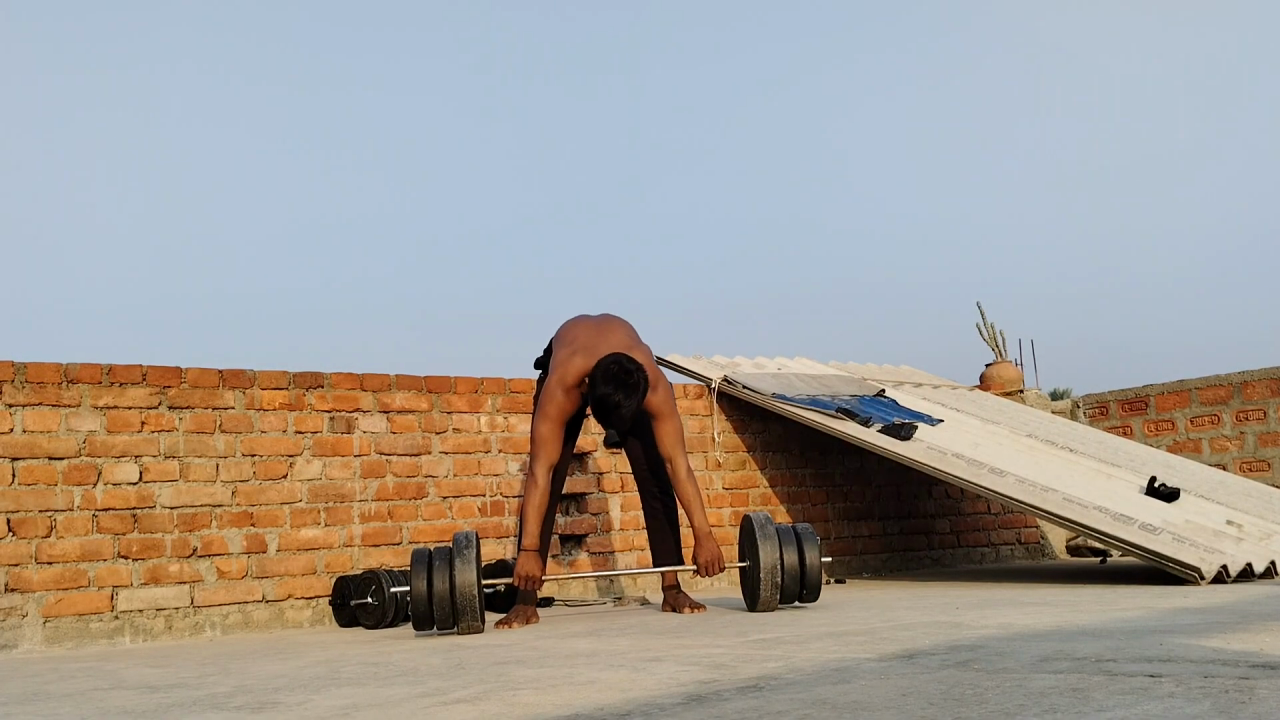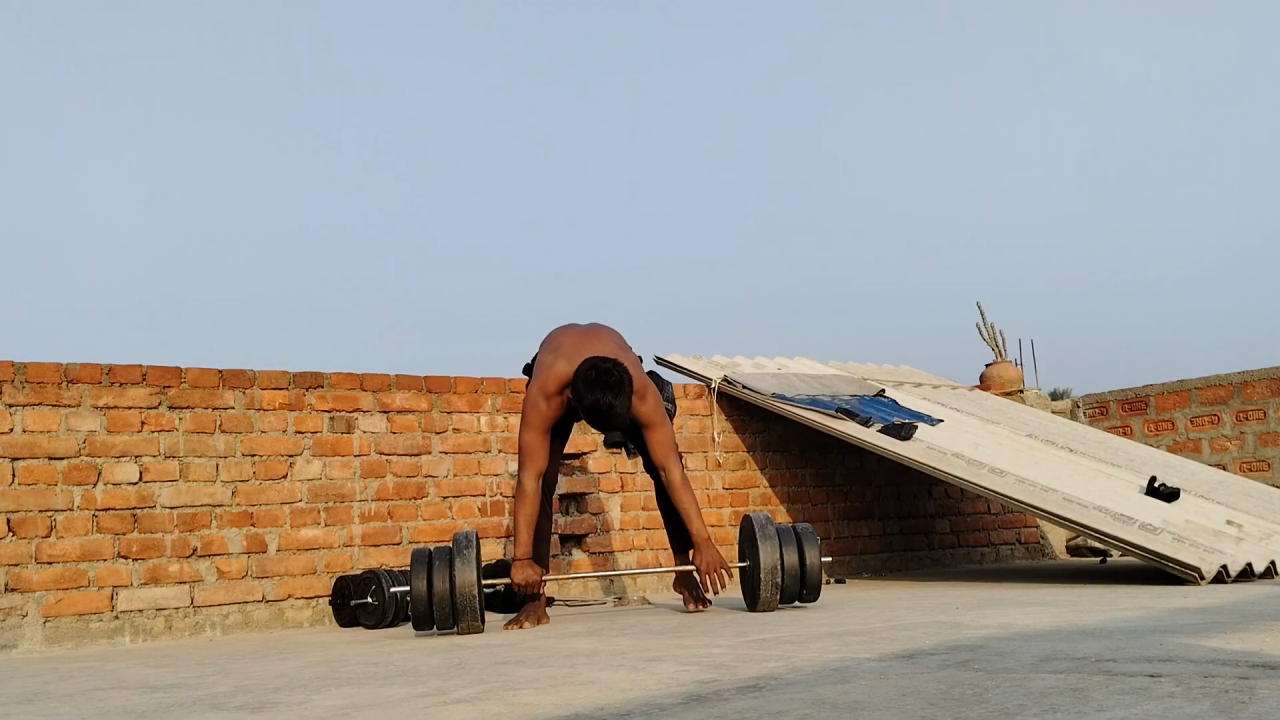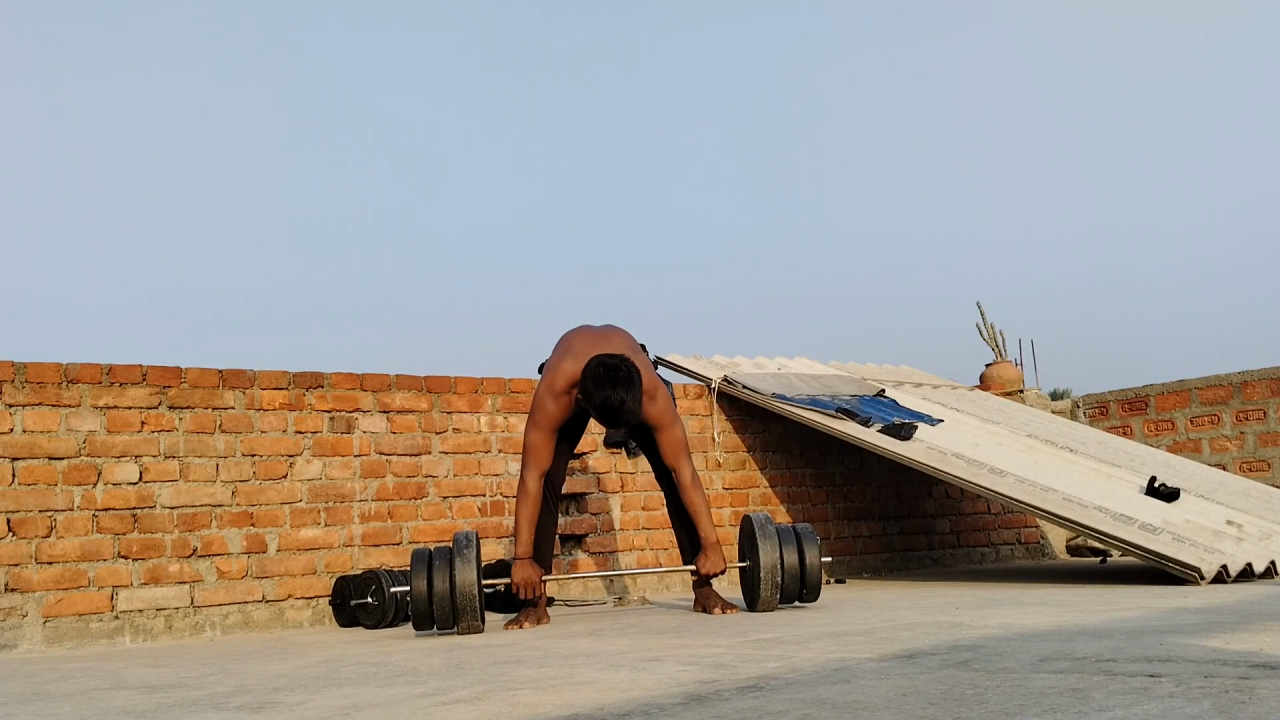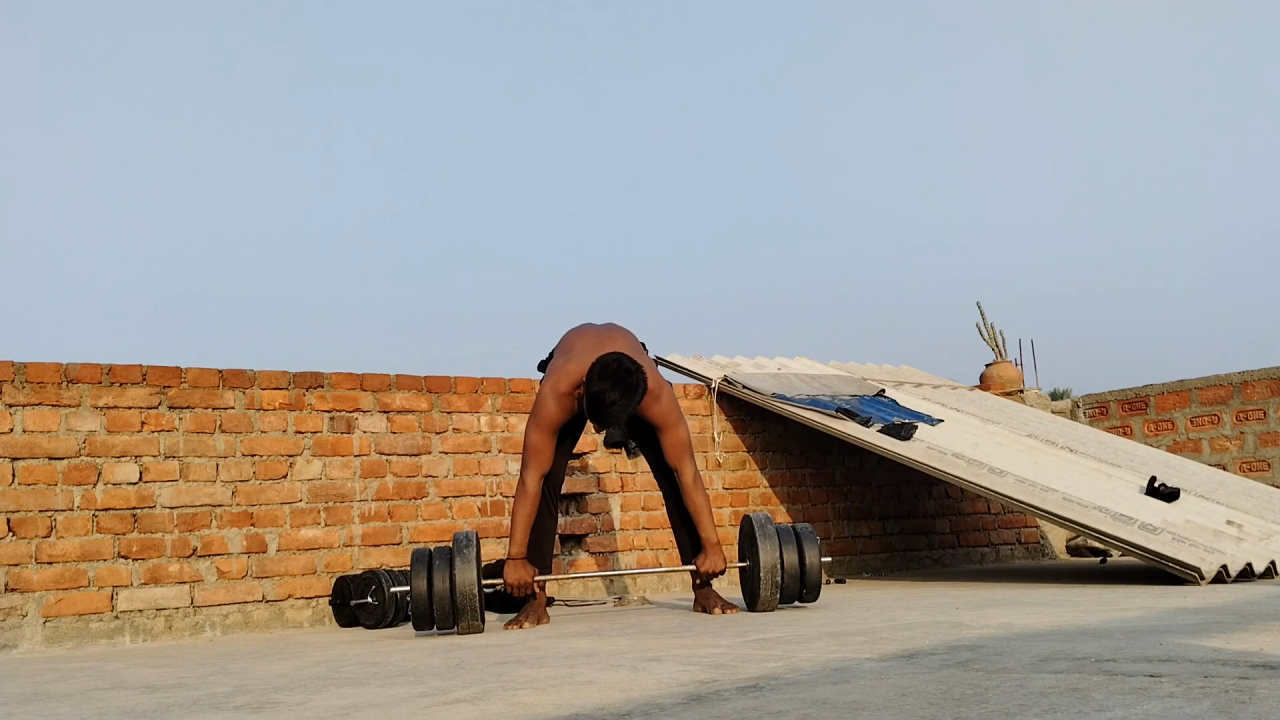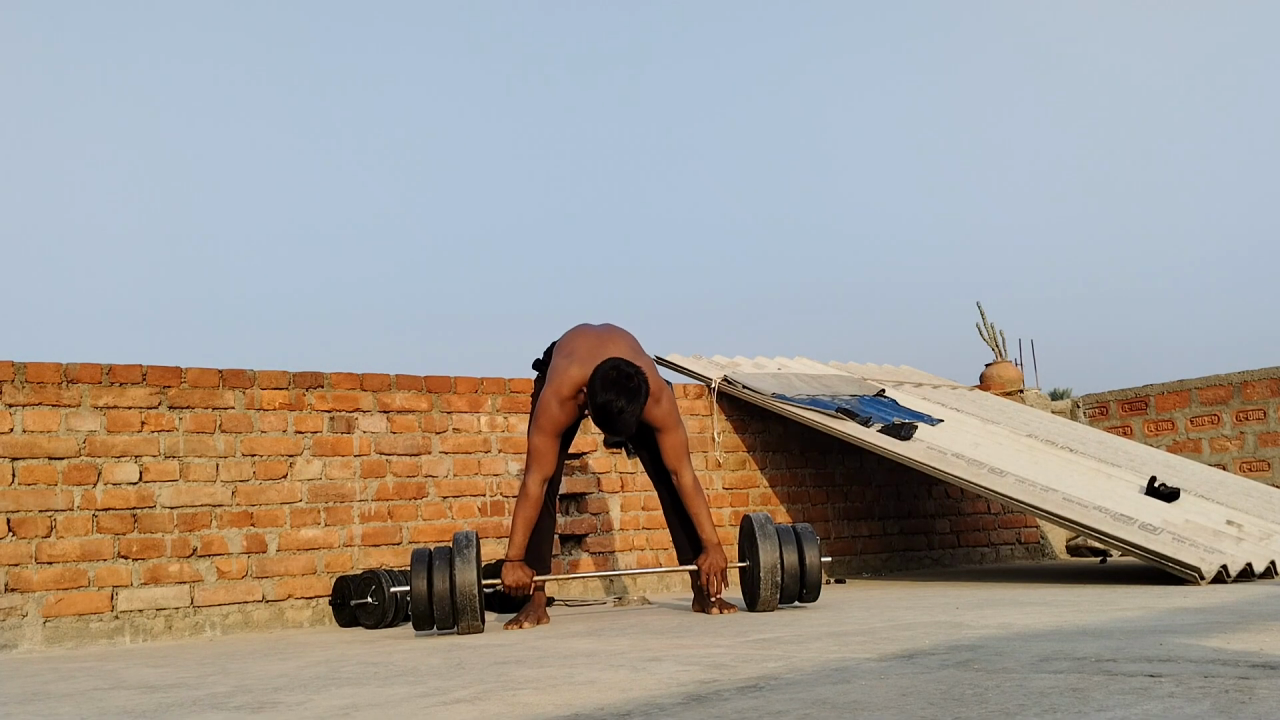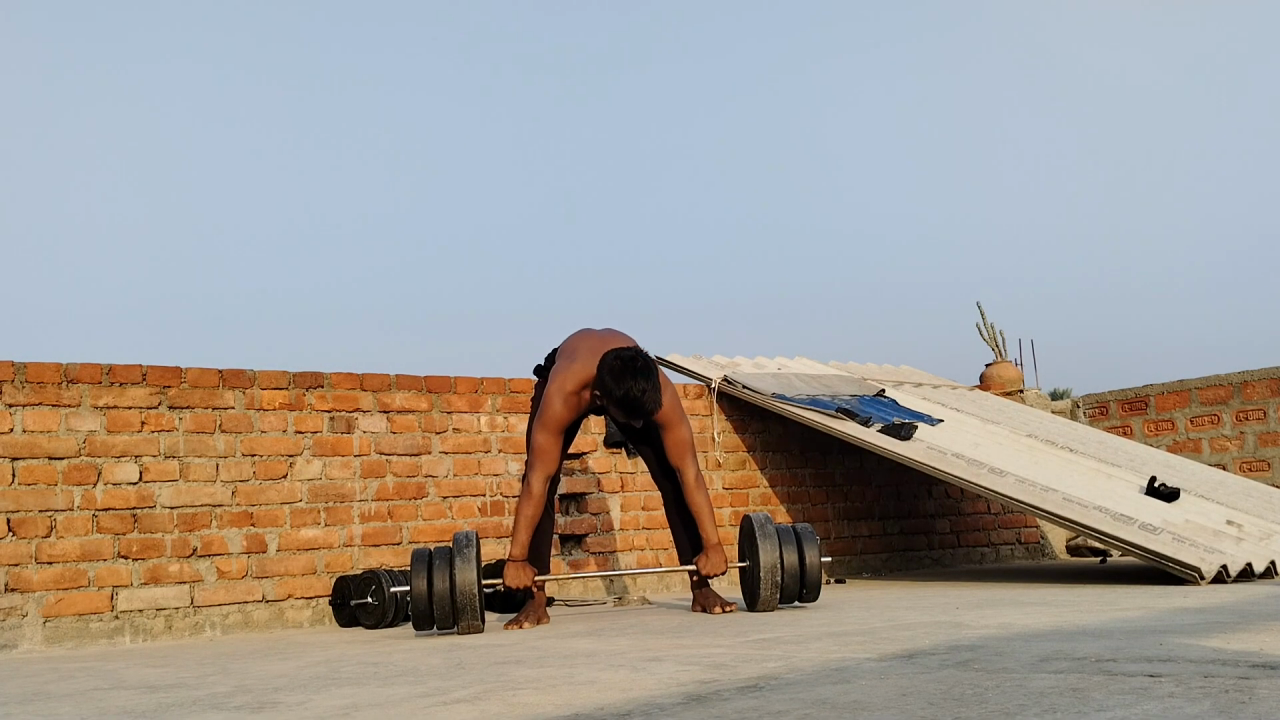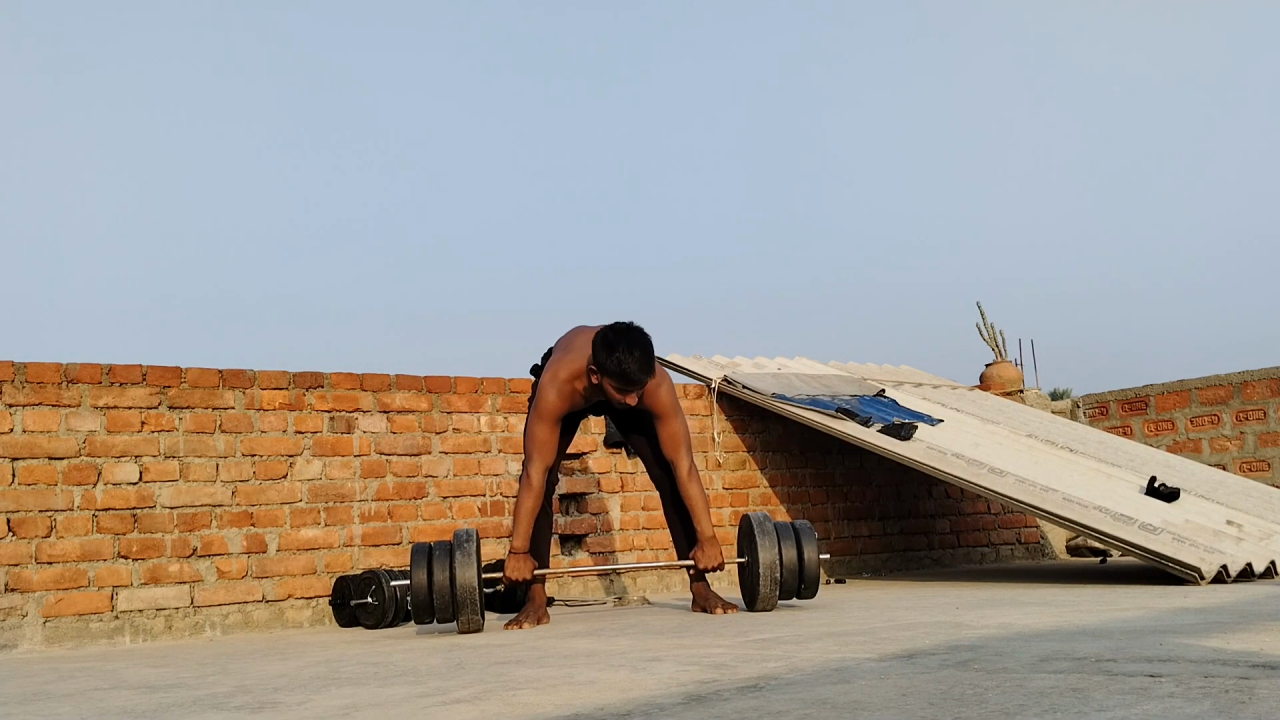
dt=0.4s
person 1, frame 1
left shoulder: (654, 385)
right shoulder: (562, 386)
left elbow: (677, 463)
right elbow: (541, 471)
left wrist: (704, 536)
right wrist: (528, 550)
left hip: (630, 374)
right hip: (567, 366)
left knee: (654, 474)
right knee: (551, 474)
left ankle: (671, 586)
right ankle: (527, 598)
person 1, frame 2
left shoulder: (641, 390)
right shoulder: (545, 393)
left elbow: (670, 469)
right elbow: (529, 479)
left wrist: (703, 542)
right wrist: (523, 557)
left hip: (616, 372)
right hip: (558, 378)
left knee: (658, 465)
right knee: (543, 479)
left ankle: (684, 572)
right ankle: (535, 600)
person 1, frame 3
left shoulder: (653, 392)
right shoulder: (555, 392)
left elbow: (683, 471)
right elbow: (531, 478)
left wrist: (711, 546)
right wrist: (523, 558)
left hip: (631, 379)
right hip: (571, 383)
left knee: (671, 475)
right knee: (547, 480)
left ankle: (703, 588)
right ankle: (536, 599)
person 1, frame 4
left shoulder: (656, 392)
right shoulder: (557, 392)
left elbow: (685, 471)
right elbow: (531, 478)
left wrist: (711, 546)
right wrist: (516, 557)
left hip: (632, 379)
right hip: (570, 375)
left knee: (670, 475)
right knee: (547, 480)
left ankle: (703, 589)
right ankle: (537, 599)
person 1, frame 5
left shoulder: (656, 394)
right shoulder: (560, 396)
left elbow: (682, 474)
right elbow: (535, 481)
left wrist: (712, 547)
right wrist: (514, 559)
left hip: (630, 378)
right hip: (562, 371)
left knee: (666, 475)
right knee: (547, 480)
left ankle: (700, 587)
right ankle: (536, 598)
person 1, frame 6
left shoulder: (659, 390)
right shoulder: (563, 393)
left elbow: (688, 471)
right elbow: (537, 480)
left wrist: (712, 545)
right wrist: (517, 558)
left hip: (633, 386)
right hip: (571, 384)
left knee: (671, 475)
right knee: (543, 477)
left ankle: (700, 589)
right ankle: (536, 599)
person 1, frame 7
left shoulder: (657, 384)
right shoulder: (558, 383)
left elbow: (682, 465)
right elbow: (536, 472)
left wrist: (707, 539)
right wrist: (518, 550)
left hip: (621, 384)
right hip: (571, 392)
left knee: (668, 475)
right knee: (539, 477)
left ankle: (700, 590)
right ankle: (536, 600)
